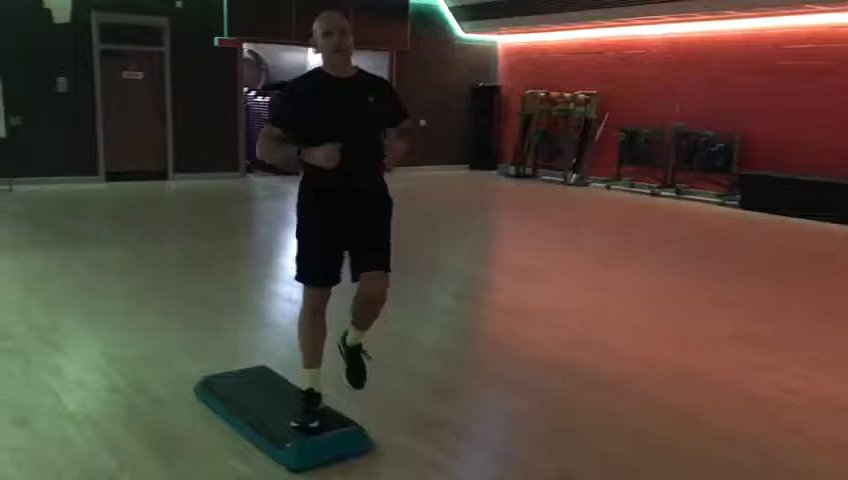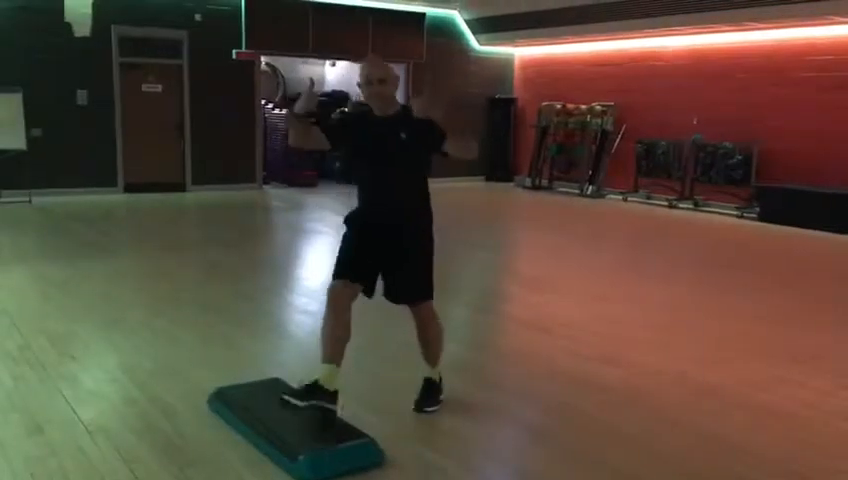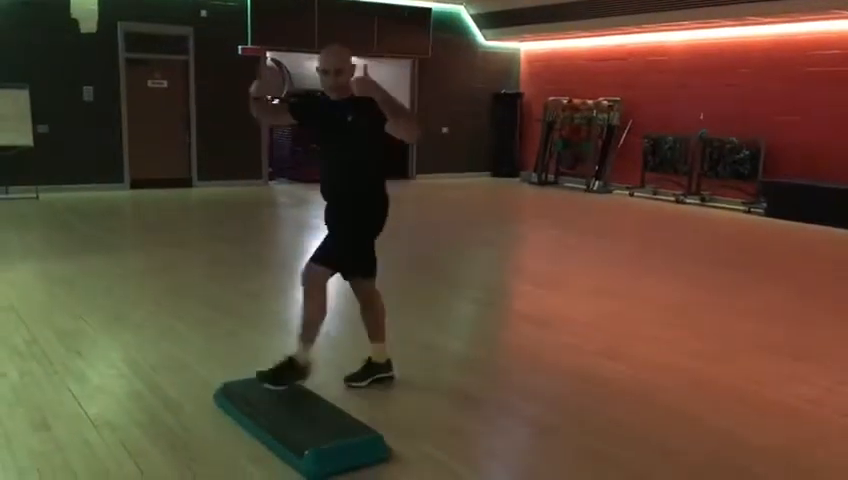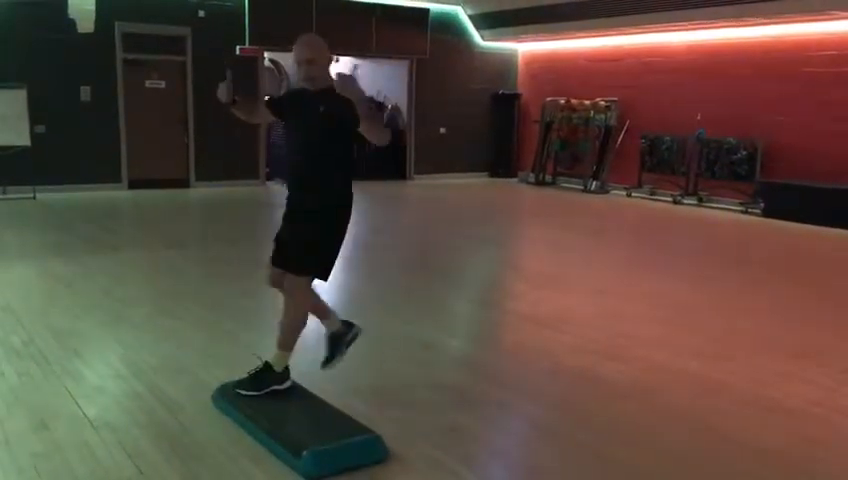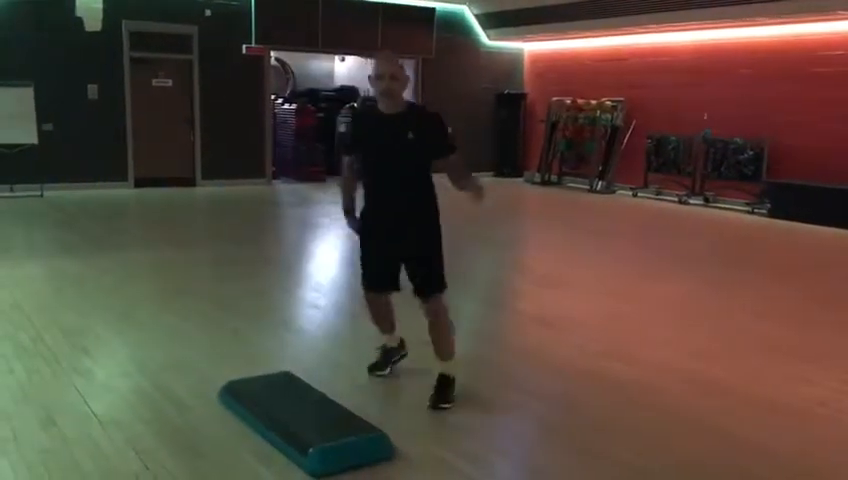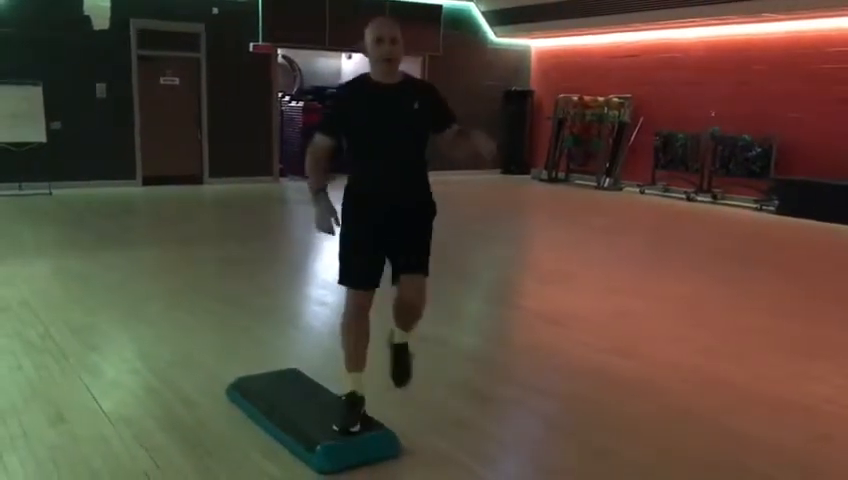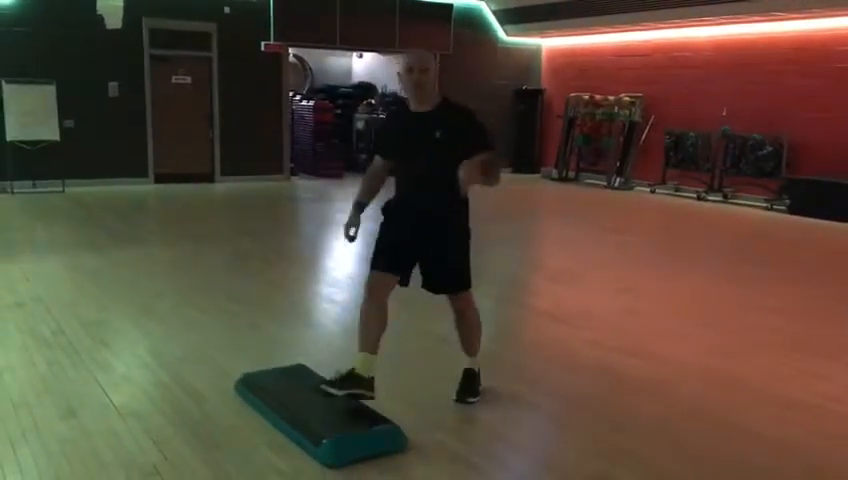
dt=0.7s
person 1, frame 1
left shoulder: (378, 88)
right shoulder: (302, 90)
left elbow: (404, 131)
right elbow: (265, 146)
left wrist: (400, 146)
right wrist: (307, 154)
left hip: (370, 202)
right hip: (320, 205)
left knee: (375, 288)
right knee: (315, 298)
left ankle: (352, 342)
right ankle: (312, 391)
person 1, frame 2
left shoulder: (420, 123)
right shoulder: (352, 125)
right elbow: (300, 140)
left wrist: (438, 123)
right wrist: (301, 113)
left hip: (412, 229)
right hip: (366, 223)
left knee: (421, 307)
right knee: (339, 294)
left ankle: (434, 379)
right ankle: (326, 385)
person 1, frame 3
left shoulder: (369, 105)
right shoulder: (317, 106)
left elbow: (410, 134)
right elbow: (270, 116)
left wrist: (379, 94)
right wrist: (258, 96)
left hip: (365, 209)
right hip: (339, 208)
left knee: (313, 277)
right knee: (363, 284)
left ankle: (301, 361)
right ankle: (380, 361)
person 1, frame 4
left shoulder: (341, 100)
right shoulder: (295, 99)
left elbow: (380, 138)
right elbow: (257, 112)
left wrist: (357, 98)
right wrist: (230, 99)
left hip: (329, 206)
right hip: (300, 203)
left knee: (293, 283)
right knee: (279, 277)
left ankle: (277, 371)
right ankle: (337, 327)
person 1, frame 5
left shoulder: (427, 122)
right shoulder: (360, 122)
left elbow: (451, 166)
right elbow: (350, 168)
left wrist: (470, 184)
right wrist: (348, 210)
left hip: (421, 223)
right hip: (377, 223)
left knee: (432, 304)
right knee: (375, 296)
left ankle: (446, 375)
right ankle: (392, 345)
person 1, frame 6
left shoulder: (423, 94)
right shoulder: (348, 95)
left elbow: (451, 141)
right elbow: (317, 152)
left wrist: (475, 141)
right wrist: (320, 198)
left hip: (413, 208)
right hip: (362, 209)
left knee: (412, 292)
right knee: (358, 299)
left ankle: (400, 341)
right ankle: (354, 395)
person 1, frame 7
left shoulder: (460, 120)
right shoulder: (394, 123)
left elbow: (492, 173)
right elbow: (378, 170)
left wrist: (476, 170)
right wrist: (357, 210)
left hip: (447, 222)
right hip: (402, 215)
left knee: (460, 299)
right knee: (376, 285)
left ankle: (472, 370)
right ankle: (362, 374)
